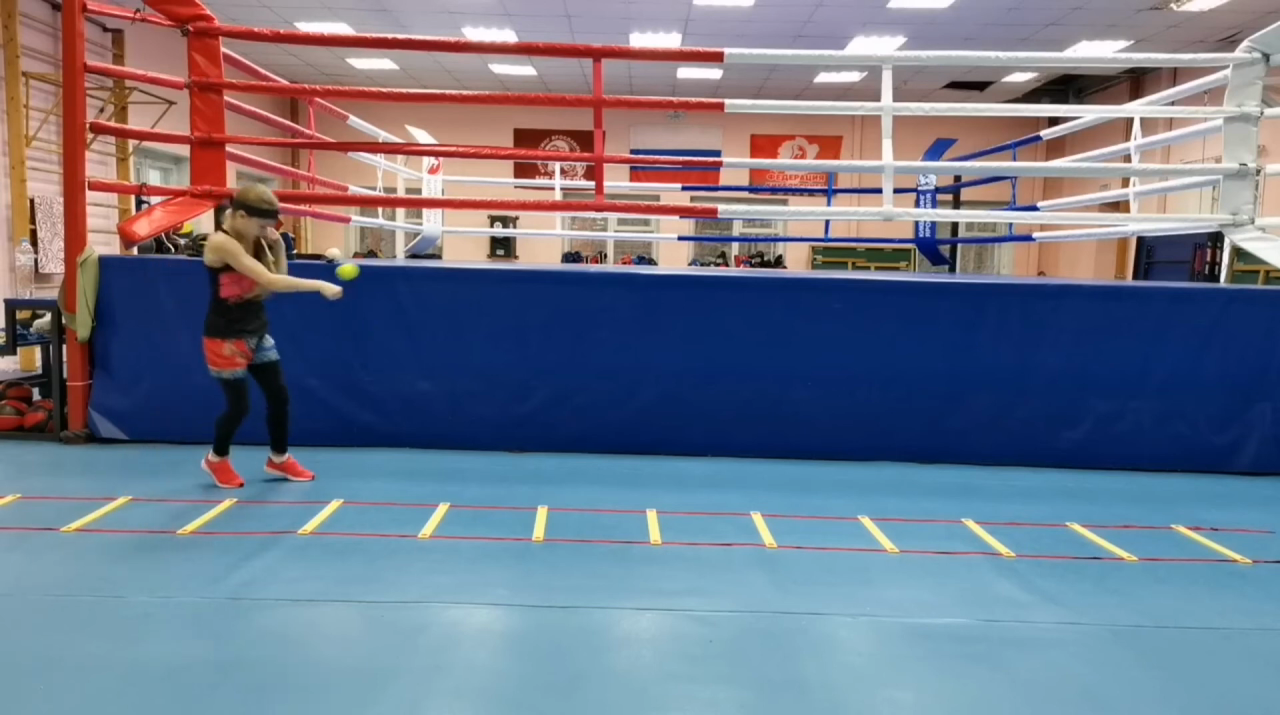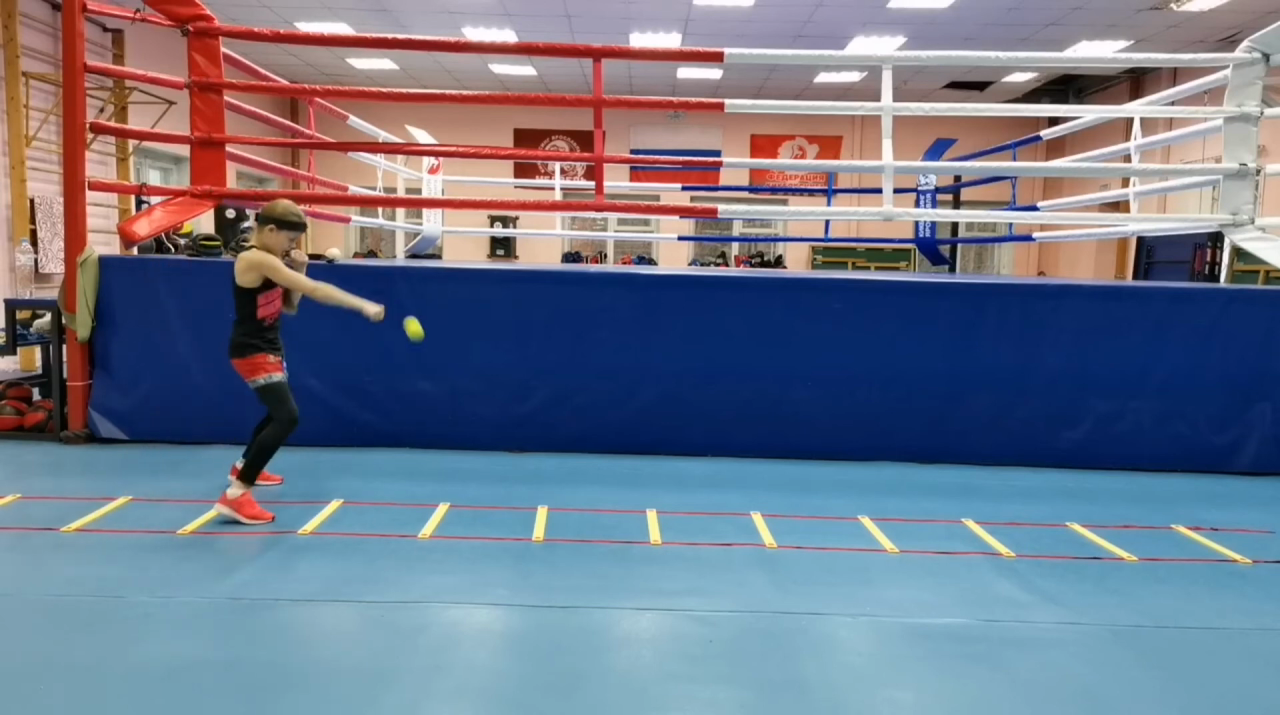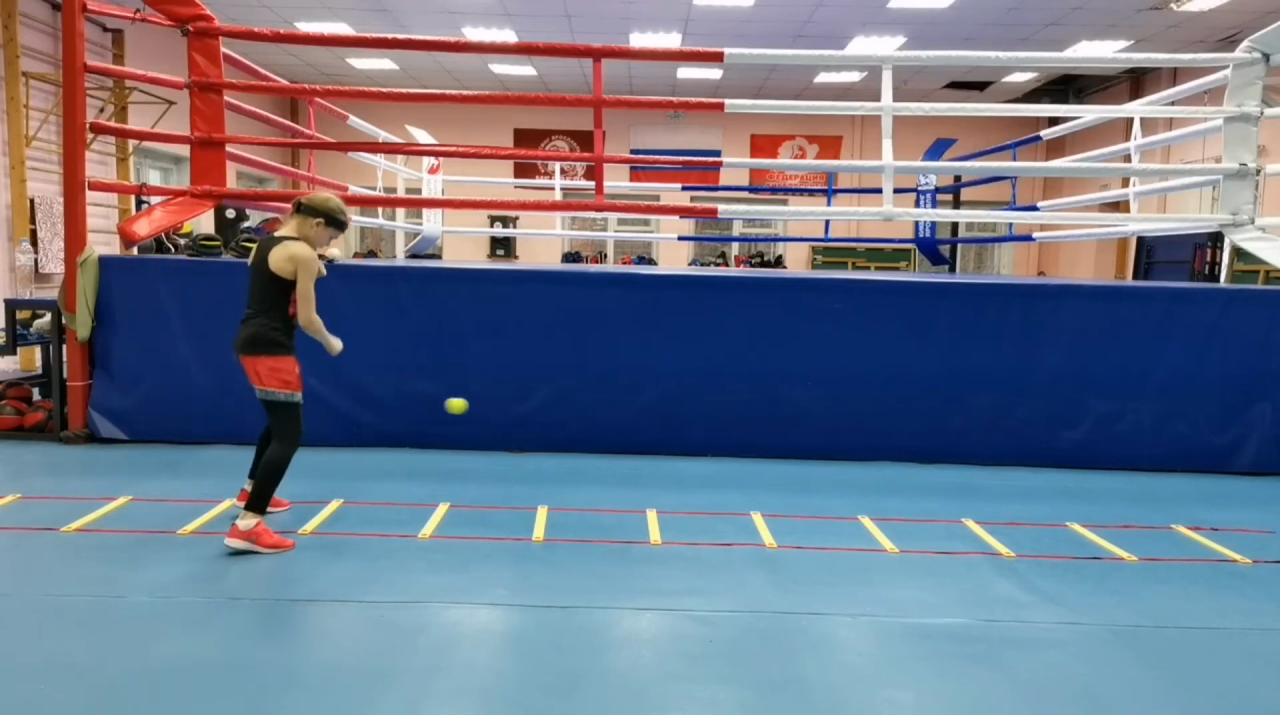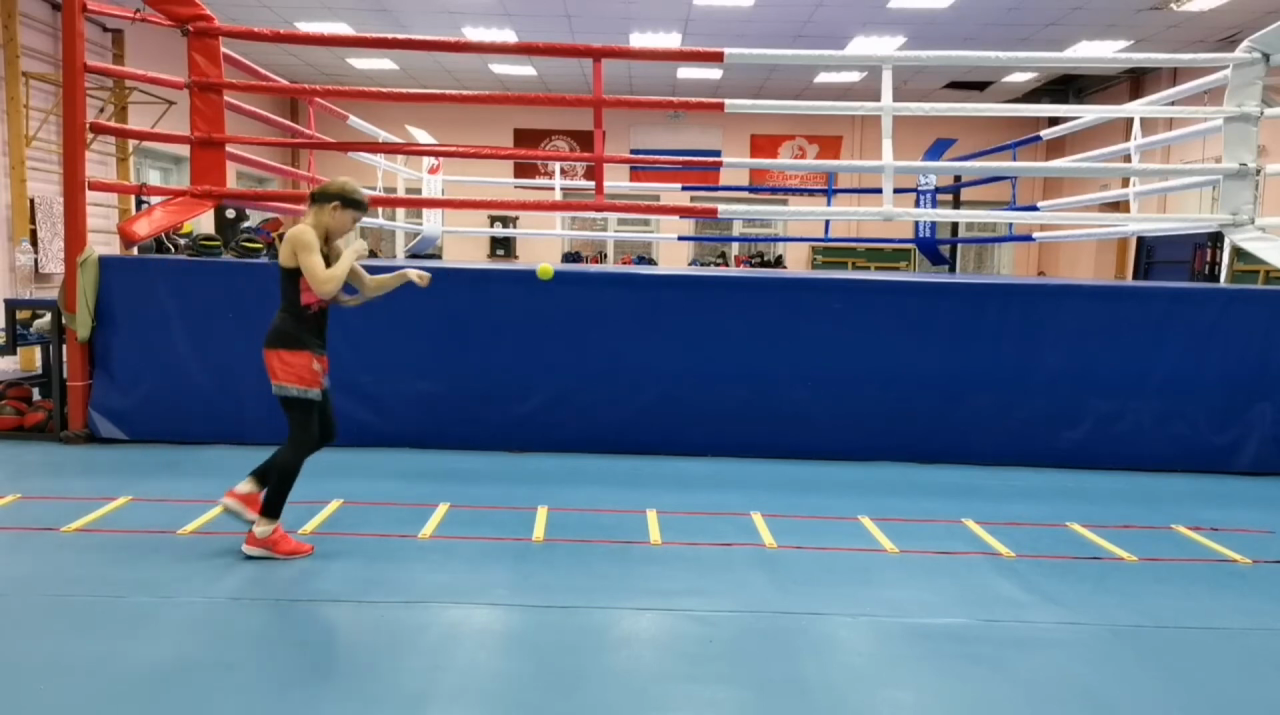
dt=0.4s
person 1, frame 1
left shoulder: (258, 240)
right shoulder: (221, 243)
left elbow: (275, 281)
right elbow: (270, 283)
left wrist: (278, 250)
right wrist: (319, 286)
left hip: (256, 332)
right hip: (224, 336)
left knee: (279, 395)
right knee: (239, 405)
left ankle: (279, 459)
right ankle: (216, 459)
person 1, frame 2
left shoulder: (271, 258)
right shoulder: (256, 260)
left elbow: (290, 305)
right elbow: (313, 290)
left wrist: (299, 270)
right wrist: (363, 305)
left hip: (269, 350)
right hip: (253, 353)
left knee: (281, 413)
right knee: (287, 418)
left ankle: (244, 466)
right ankle: (235, 495)
person 1, frame 3
left shoulder: (268, 242)
right shoulder: (303, 254)
right elbow: (306, 317)
right wrist: (329, 342)
left hip: (253, 344)
right hip: (272, 351)
left knee: (281, 422)
right knee: (288, 437)
left ankle: (253, 489)
right ankle: (247, 526)
person 1, frame 4
left shoulder: (330, 245)
right shoulder: (301, 235)
left elbow: (368, 287)
right elbow: (323, 287)
left wrist: (405, 274)
right wrist: (350, 255)
left hip: (308, 350)
right hip: (291, 349)
left knee: (321, 433)
right knee: (303, 438)
left ankle: (247, 490)
right ankle: (264, 531)
